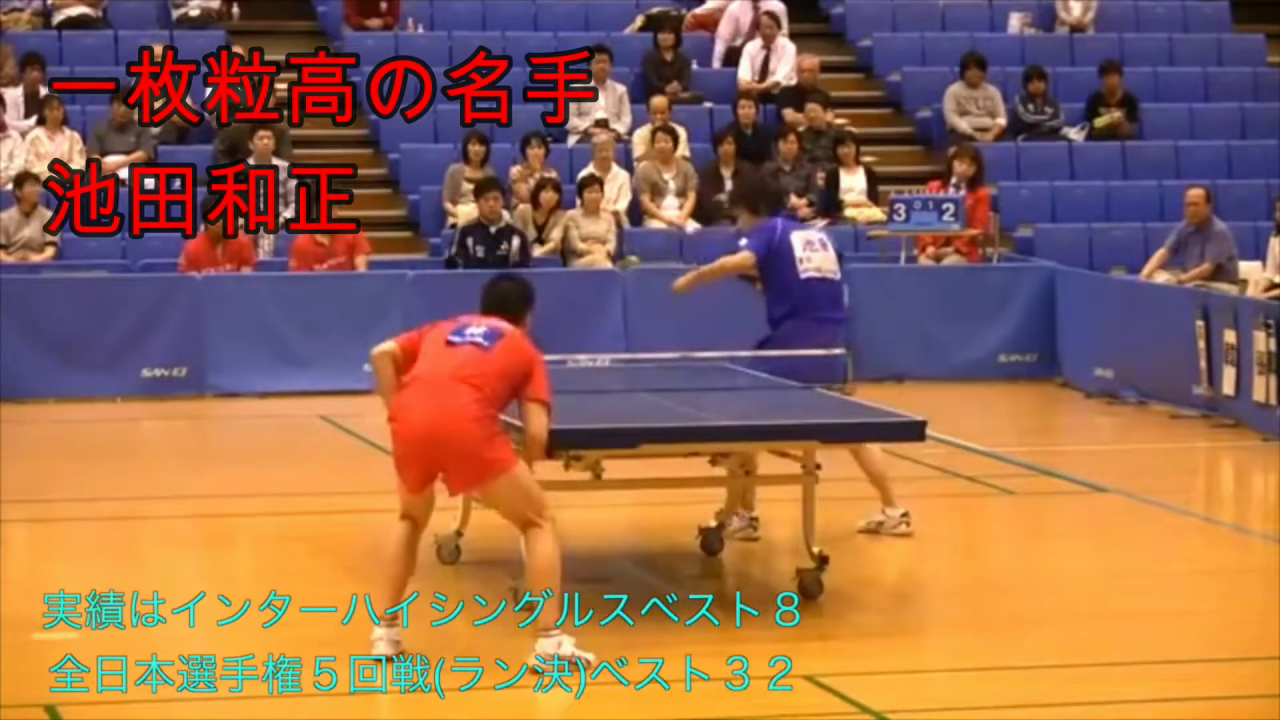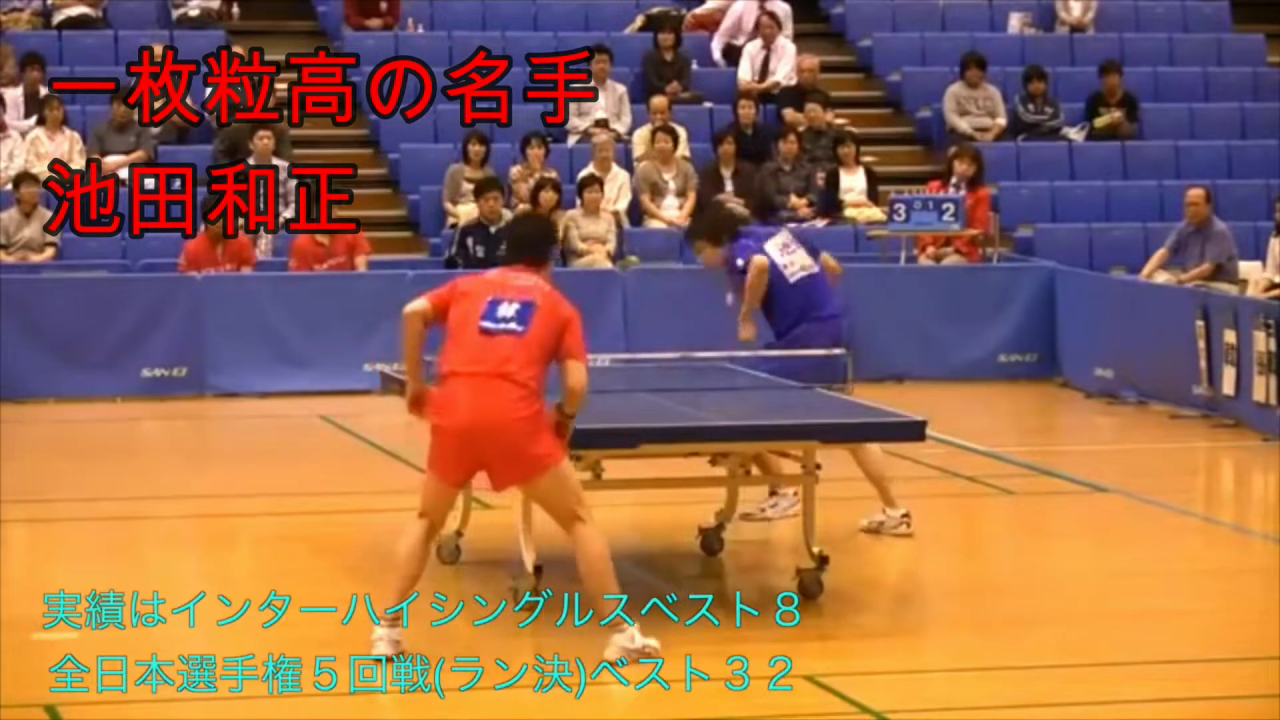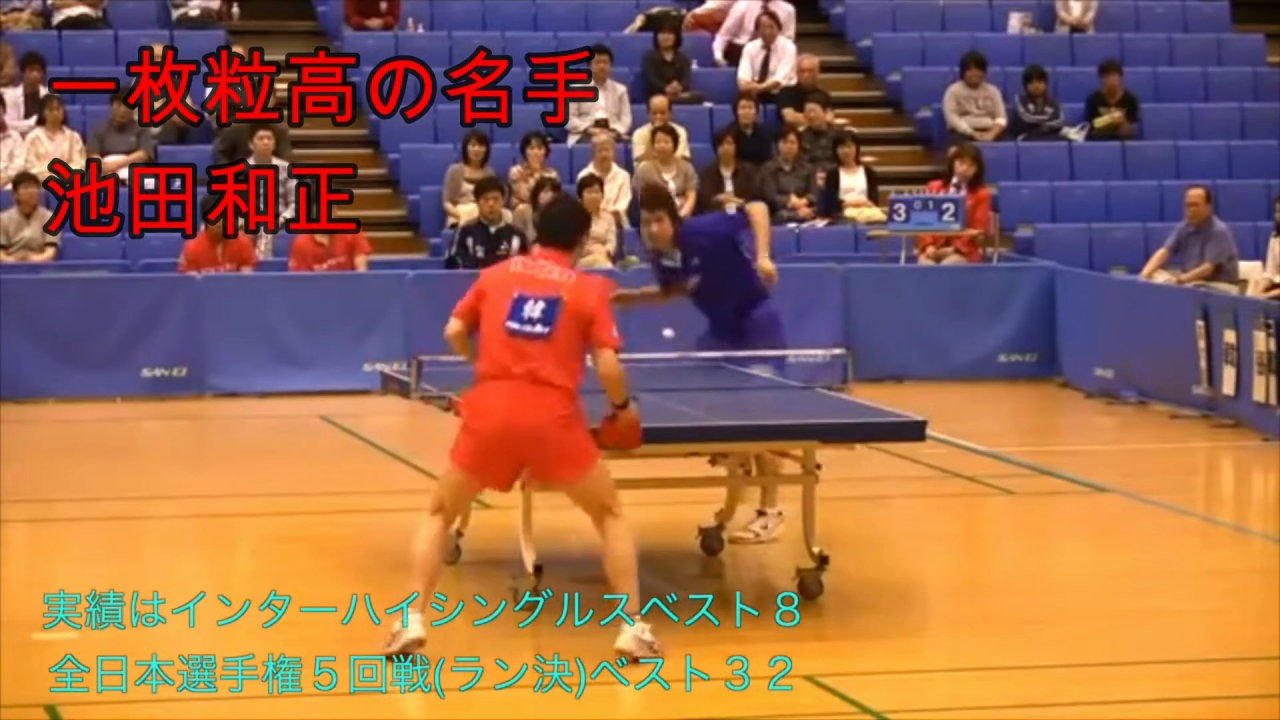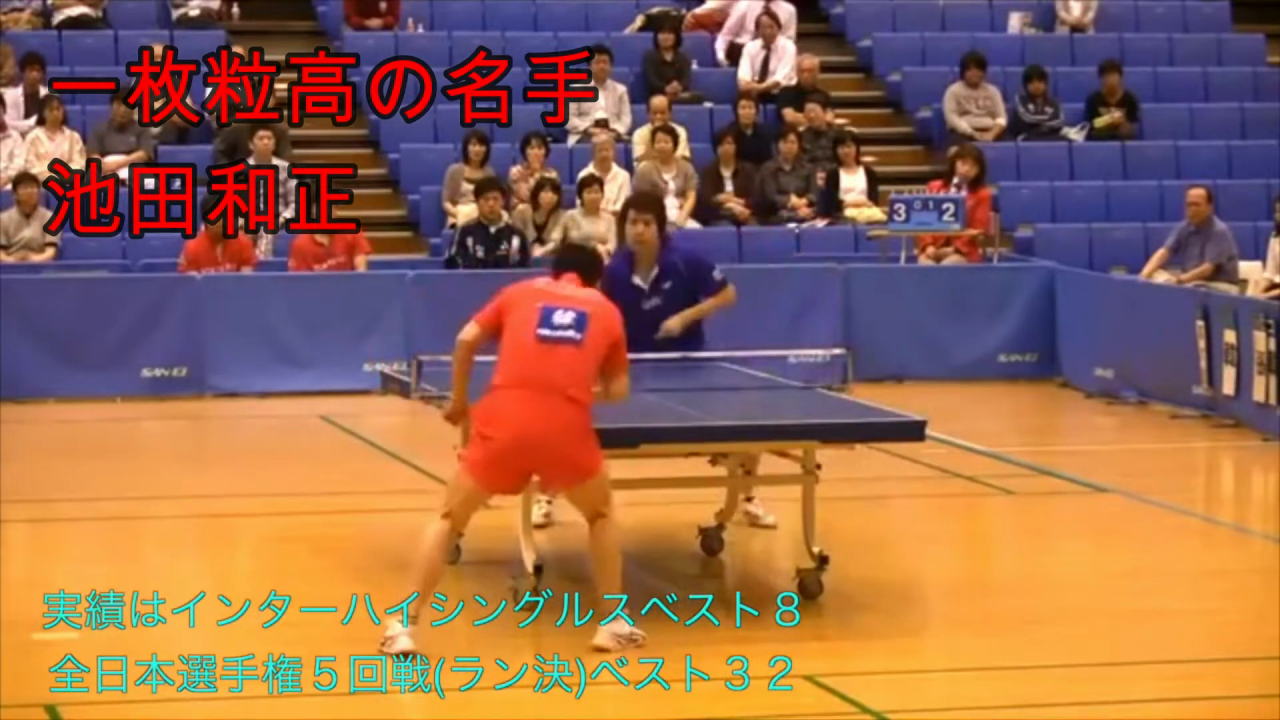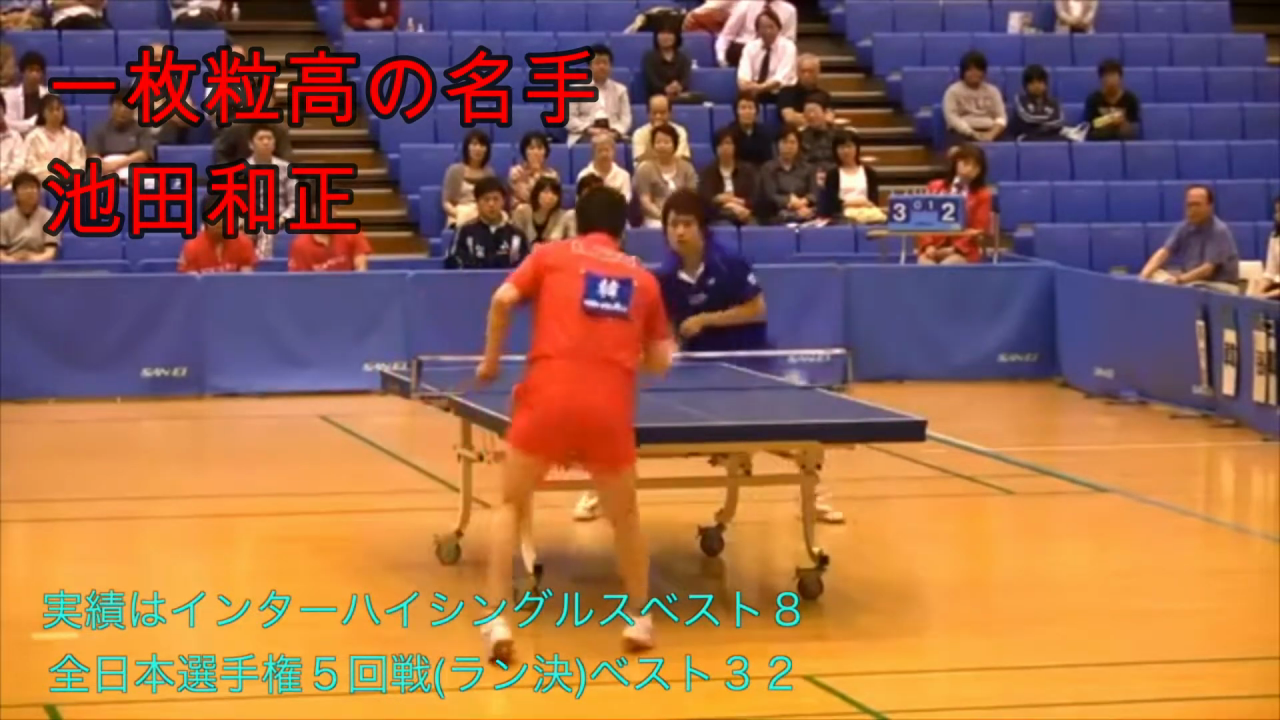
dt=0.3s
person 1, frame 1
left shoulder: (441, 329)
right shoulder: (525, 349)
left elbow: (381, 356)
right elbow: (537, 433)
right wrist: (517, 471)
left hip: (411, 420)
right hip: (465, 425)
left knee: (411, 519)
right knee: (538, 521)
left ankle: (385, 632)
right ankle: (549, 641)
person 1, frame 2
left shoulder: (469, 285)
right shoulder: (559, 305)
left elbow: (414, 314)
right elbow: (577, 383)
left wrist: (415, 382)
right wrist: (564, 418)
left hip: (455, 412)
right hip: (517, 417)
left knee: (427, 521)
right knee: (578, 521)
left ankle: (387, 632)
right ankle: (621, 634)
person 1, frame 3
left shoulder: (495, 275)
right shoulder: (590, 291)
left elbow: (454, 333)
right elbow: (608, 369)
right wrist: (623, 406)
left hip: (489, 412)
right hip: (553, 418)
left knee: (439, 514)
right knee: (610, 514)
left ankle: (412, 620)
right ankle: (632, 627)
person 1, frame 4
left shoulder: (521, 292)
right shoulder: (607, 310)
left elbow: (467, 338)
right elbow: (618, 390)
left wrist: (458, 396)
left hip: (503, 421)
right hip: (568, 426)
left knee: (449, 518)
right knee: (601, 513)
left ankle: (405, 626)
right ankle: (613, 621)
person 1, frame 5
left shoulder: (552, 254)
right shoulder: (645, 278)
left elbow: (503, 300)
right elbow: (660, 360)
left wrist: (491, 359)
left hip: (548, 397)
right hip: (610, 403)
left knee: (509, 505)
right knee: (623, 513)
left ankle: (497, 620)
right ankle: (639, 619)
person 2, frame 1
left shoulder: (768, 232)
right shoulder: (819, 236)
left elbow: (741, 262)
right elbow: (836, 292)
left wrist: (691, 278)
left hip: (795, 338)
right hip: (833, 339)
left ankle: (742, 515)
right ankle: (892, 511)
person 2, frame 2
left shoulder: (739, 253)
right shoulder: (780, 238)
left elbow: (759, 266)
right elbow: (832, 267)
left wrist: (745, 320)
left hip: (802, 340)
right hip: (832, 335)
left ankle: (781, 494)
right ankle: (894, 512)
person 2, frame 3
left shoulder: (705, 230)
right shoulder: (659, 257)
left elbow: (757, 209)
right elbow: (671, 290)
left wrist: (763, 256)
right wrist: (624, 296)
left hip: (757, 325)
right hip: (723, 331)
left ankle: (769, 510)
person 2, frame 4
left shoulder: (687, 261)
right shoulder: (613, 274)
left elbow: (727, 295)
left wrist: (684, 318)
left hip: (686, 356)
left ankle: (748, 498)
right ankle: (548, 496)
person 2, frame 5
left shoulder: (729, 260)
right shoulder: (666, 276)
left elbow: (757, 308)
left wrist: (706, 319)
left hip: (752, 350)
right hip: (702, 358)
right ankle: (601, 493)
